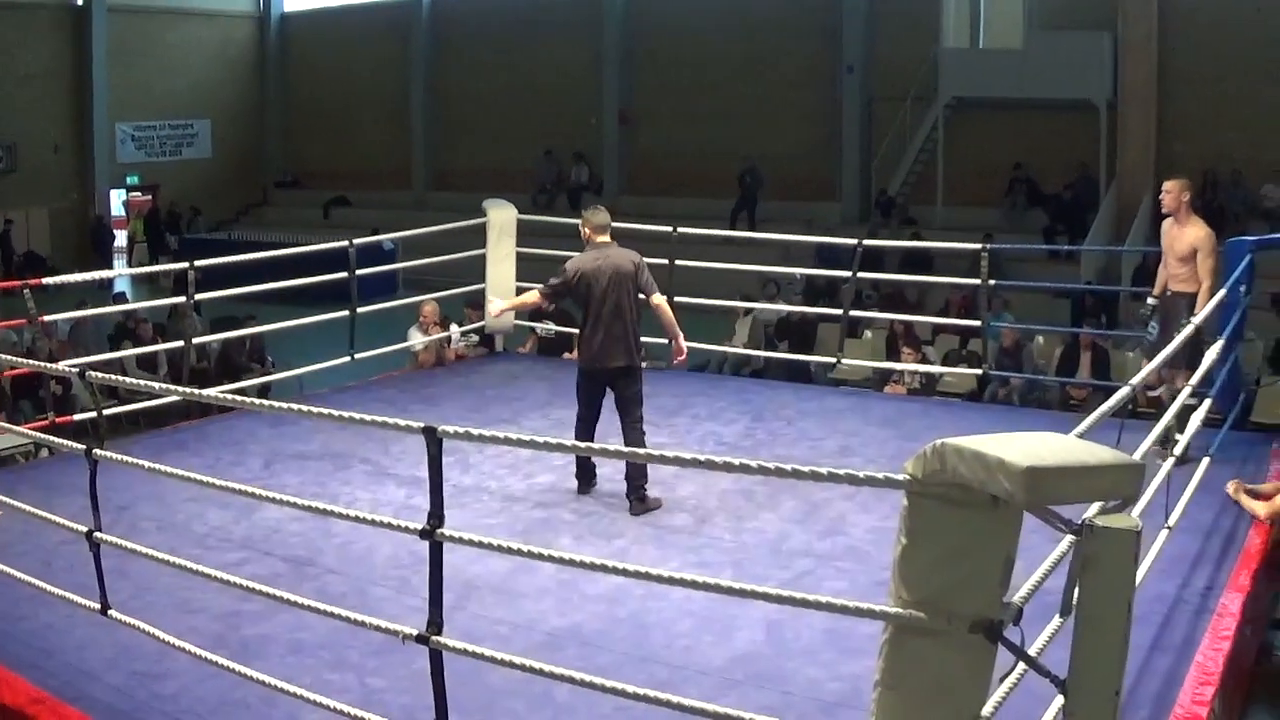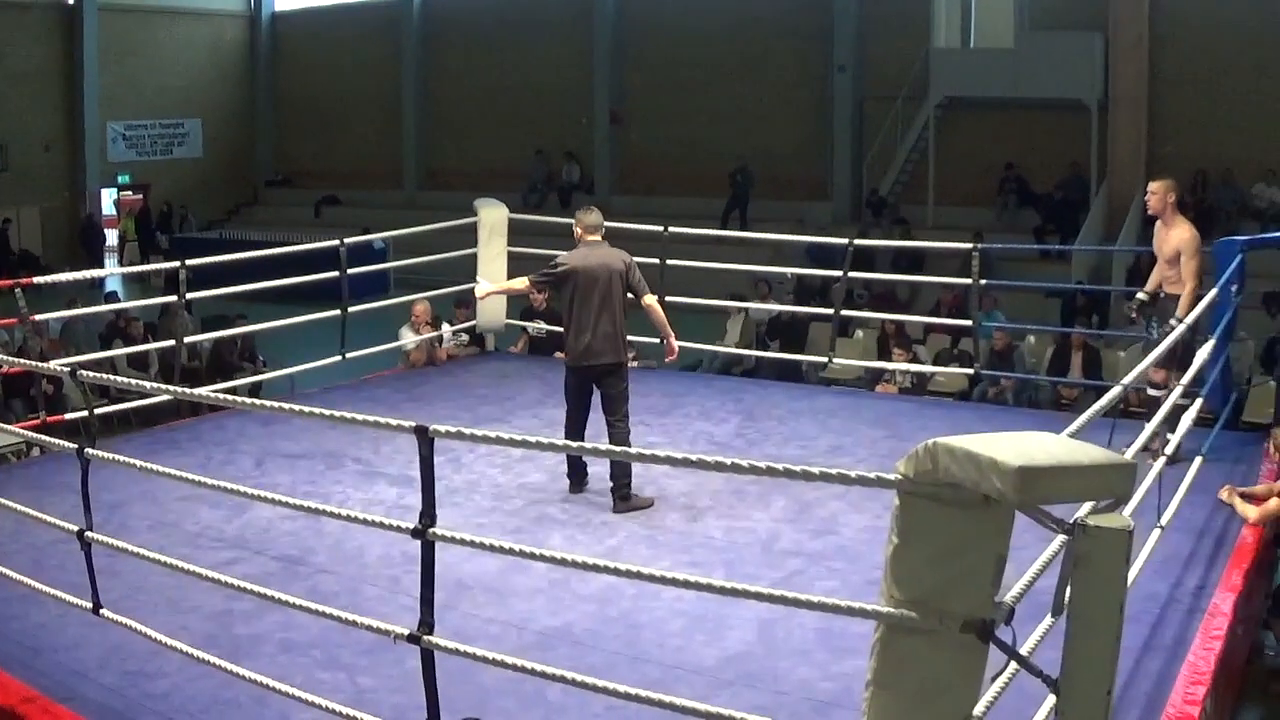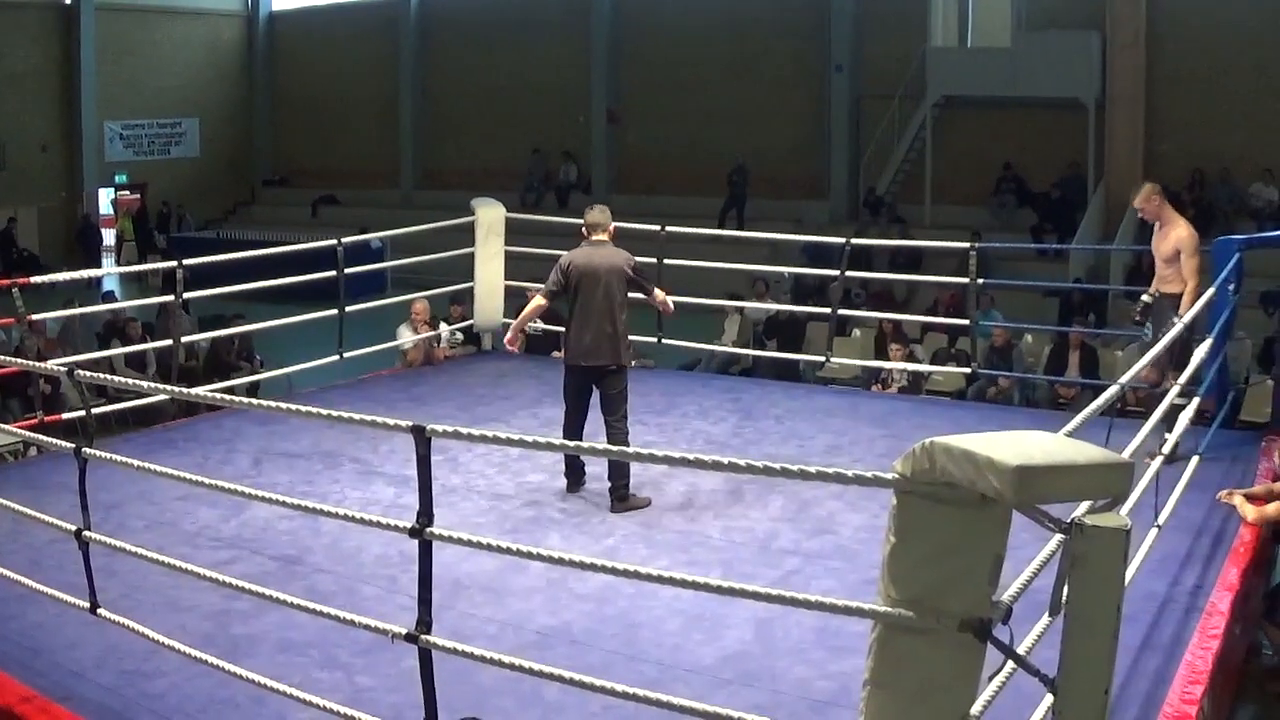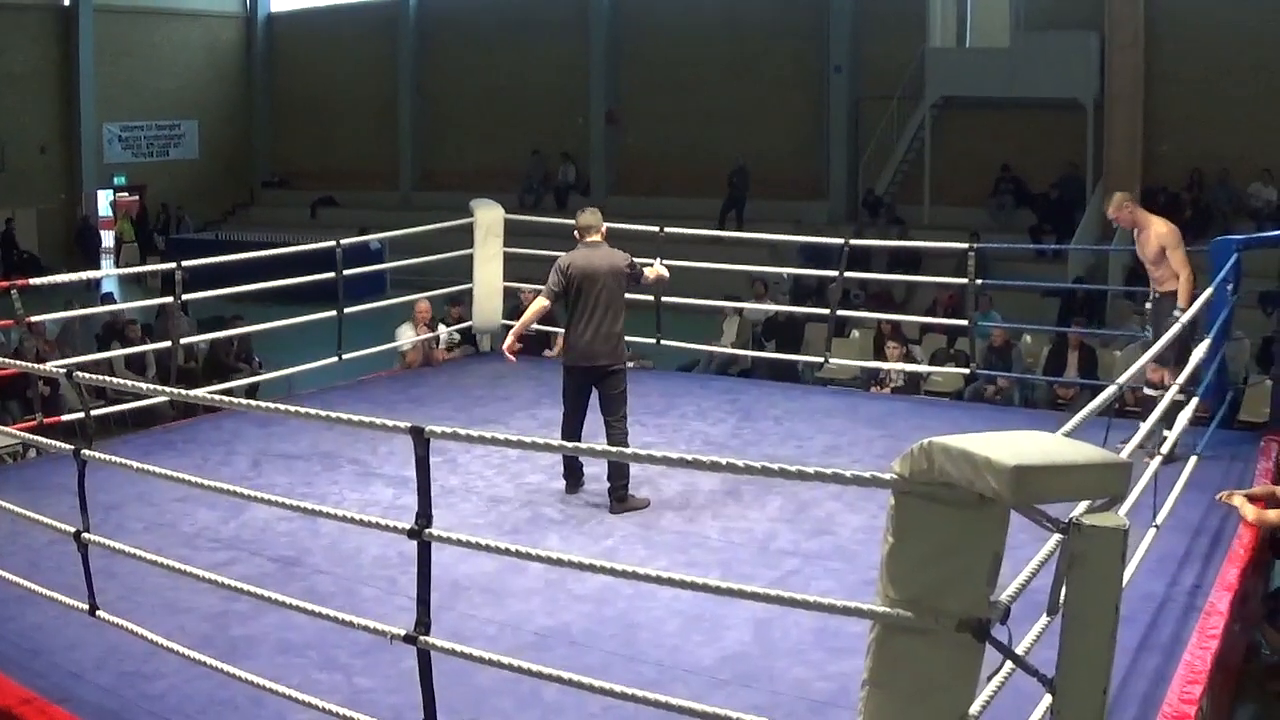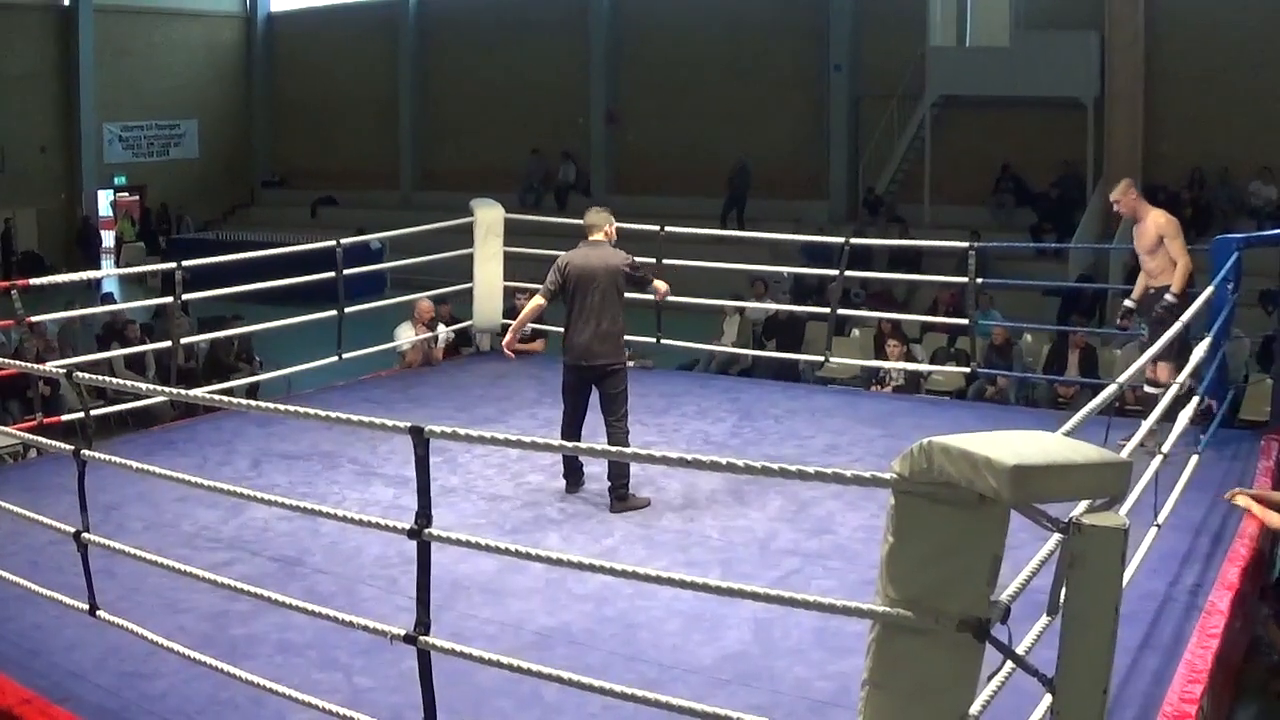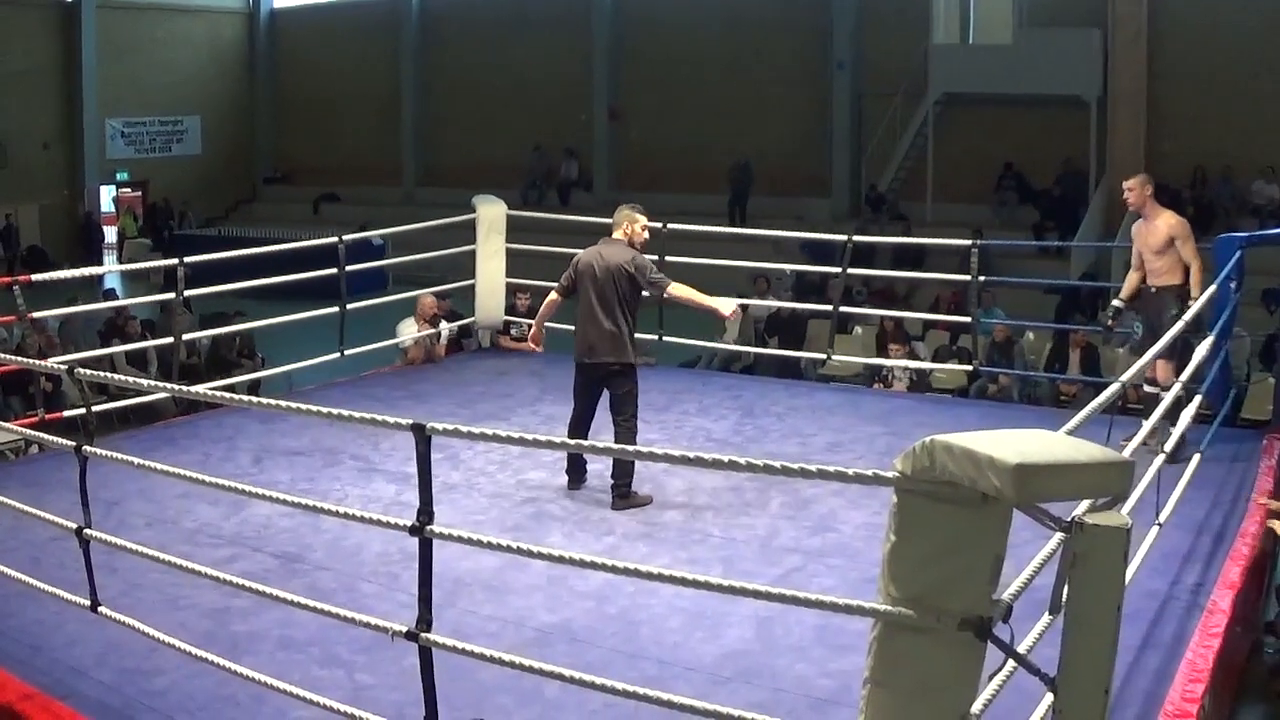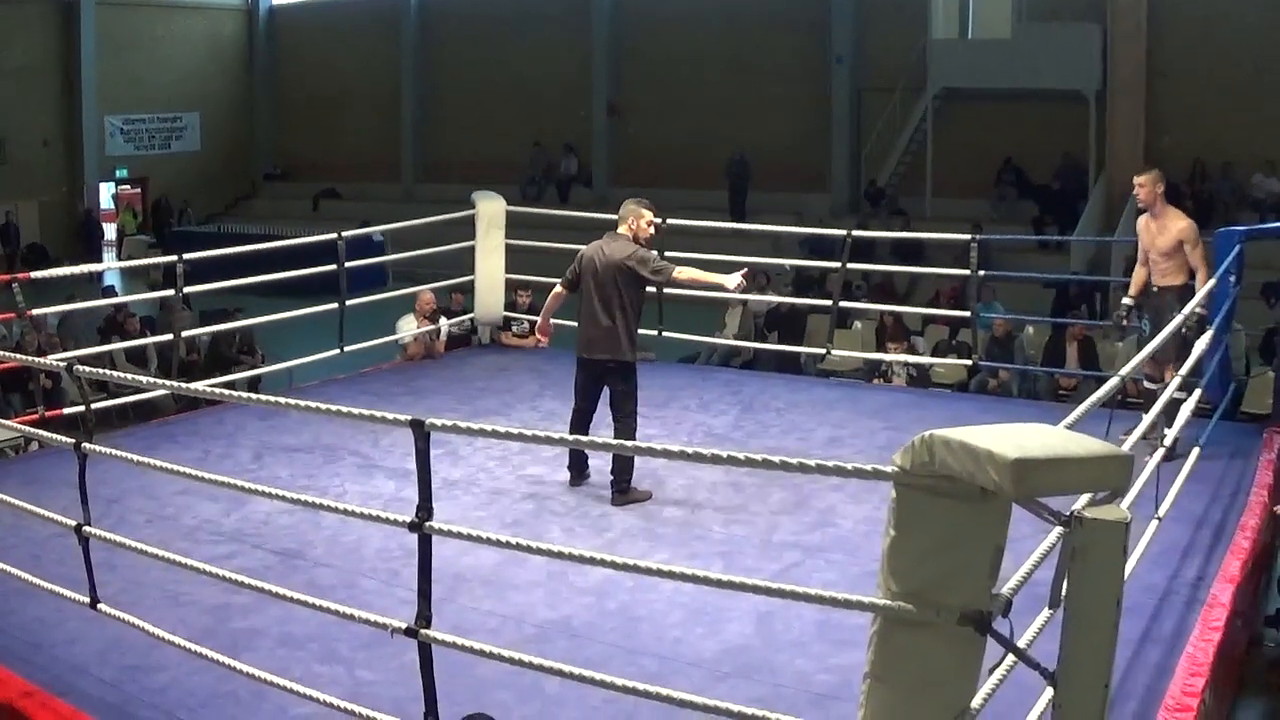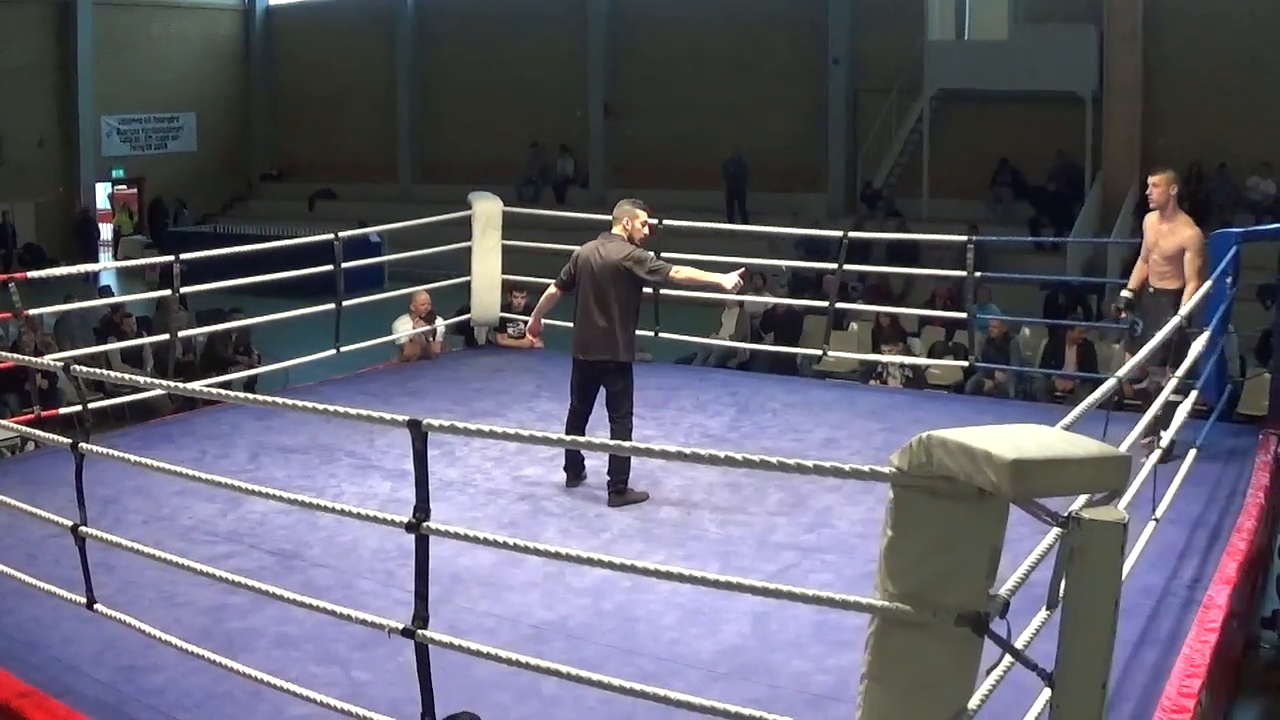
dt=0.4s
person 1, frame 1
left shoulder: (577, 266)
right shoulder: (631, 260)
left elbow: (540, 296)
right elbow: (657, 301)
left wrist: (504, 306)
right wrist: (677, 337)
left hip: (591, 359)
right hip: (626, 358)
left knee: (586, 421)
right knee: (633, 426)
left ankle: (585, 479)
right ankle: (637, 497)
person 1, frame 2
left shoulder: (568, 262)
right shoulder: (622, 260)
left elbow: (527, 283)
right elbow: (648, 302)
left wrist: (492, 289)
right wrist: (669, 337)
left hip: (578, 356)
right hip: (612, 356)
left knee: (575, 420)
right knee: (617, 425)
left ankle: (576, 479)
right ankle: (622, 496)
person 1, frame 3
left shoulder: (569, 260)
right shoulder: (624, 260)
left elbow: (541, 302)
right elbow: (654, 295)
left wrist: (514, 329)
right wrist: (666, 305)
left hip: (577, 355)
right hip: (612, 357)
left knee: (573, 419)
right knee: (616, 425)
left ankle: (574, 478)
right ankle: (620, 496)
person 1, frame 4
left shoulder: (567, 262)
right shoulder: (620, 260)
left elbow: (543, 303)
right elbow: (645, 275)
left wrist: (514, 334)
right wrist: (657, 271)
left hip: (576, 356)
right hip: (611, 357)
left knee: (572, 420)
right knee: (616, 426)
left ankle: (572, 479)
right ankle: (619, 496)
person 1, frame 5
left shoulder: (567, 260)
right shoulder: (622, 260)
left elbow: (540, 301)
right elbow: (659, 290)
left wrist: (513, 332)
right wrist: (662, 287)
left hip: (575, 355)
right hip: (610, 356)
left knee: (571, 419)
right knee: (617, 425)
left ankle: (572, 478)
right ankle: (620, 495)
person 1, frame 6
left shoulder: (584, 257)
right shoulder: (632, 260)
left elbow: (554, 297)
right elbow: (672, 289)
left wrist: (537, 326)
right wrist: (717, 304)
left hip: (586, 353)
right hip: (619, 355)
left knee: (580, 416)
right knee: (624, 424)
left ankle: (575, 475)
right ankle: (622, 494)
person 1, frame 7
left shoulder: (589, 251)
right shoulder: (634, 255)
left elbow: (560, 290)
right elbow: (679, 274)
left wrist: (544, 319)
right wrist: (723, 280)
left hip: (587, 349)
right hip: (618, 352)
left knee: (582, 410)
right knee: (624, 420)
left ankle: (576, 471)
right ankle: (621, 489)
person 1, frame 8
left shoulder: (583, 252)
right shoulder: (631, 256)
left elbow: (554, 291)
right elbow: (676, 273)
left wrist: (535, 318)
right wrist: (720, 279)
left hip: (583, 349)
right hip: (616, 352)
left knee: (578, 411)
right knee: (620, 421)
left ankle: (573, 472)
right ankle: (618, 490)
person 2, frame 1
left shoulder: (1202, 235)
right shoulder: (1166, 225)
left elbow: (1206, 283)
right wrist: (1151, 300)
left hip: (1187, 305)
right hip: (1166, 301)
left knee: (1183, 377)
left ankle: (1180, 442)
right ankle: (1171, 427)
person 2, frame 2
left shoulder: (1186, 236)
right shoulder: (1158, 227)
left elbow: (1191, 286)
left wrist: (1176, 323)
right wrist: (1142, 297)
left hip: (1180, 306)
right hip: (1163, 302)
left knee: (1175, 377)
right knee: (1155, 374)
left ankle: (1172, 443)
right ankle: (1156, 436)
person 2, frame 3
left shoulder: (1184, 235)
right shoulder: (1159, 227)
left elbow: (1192, 284)
left wrist: (1180, 322)
right wrist: (1145, 300)
left hip: (1176, 306)
right hip: (1158, 302)
left knee: (1171, 376)
left ankle: (1170, 442)
right ankle: (1188, 407)
person 2, frame 4
left shoulder: (1164, 231)
right shoulder: (1138, 233)
left elbow: (1186, 275)
left wrist: (1179, 315)
right wrist: (1151, 306)
left hip: (1175, 304)
right hip: (1160, 302)
left knee: (1171, 374)
right knee: (1153, 372)
left ankle: (1171, 438)
person 2, frame 5
left shoulder: (1164, 222)
right shoulder: (1138, 229)
left elbow: (1184, 263)
left wrist: (1170, 300)
right wrist: (1130, 305)
left hip: (1170, 299)
right hip: (1151, 299)
left knee: (1165, 374)
right knee: (1151, 370)
person 2, frame 6
left shoulder: (1174, 223)
right shoulder: (1137, 229)
left elbow: (1195, 265)
left wrist: (1194, 305)
right wrist: (1117, 304)
left hip: (1173, 297)
right hip: (1149, 296)
left knee: (1165, 371)
right knee: (1150, 369)
right ankle: (1150, 429)
person 2, frame 7
left shoulder: (1183, 226)
right shoulder: (1141, 223)
left elbow: (1201, 270)
left wrist: (1198, 311)
right wrist: (1128, 302)
left hip: (1177, 297)
right hip: (1152, 295)
left knee: (1173, 370)
right knee: (1150, 365)
left ankle: (1169, 438)
person 2, frame 8
left shoulder: (1190, 234)
right shoulder: (1149, 220)
left elbow: (1193, 282)
left wrist: (1179, 320)
right wrist: (1126, 294)
left hip: (1171, 300)
right hip: (1147, 295)
left knee: (1167, 372)
right knee: (1132, 363)
left ankle: (1167, 439)
right ankle: (1160, 417)
